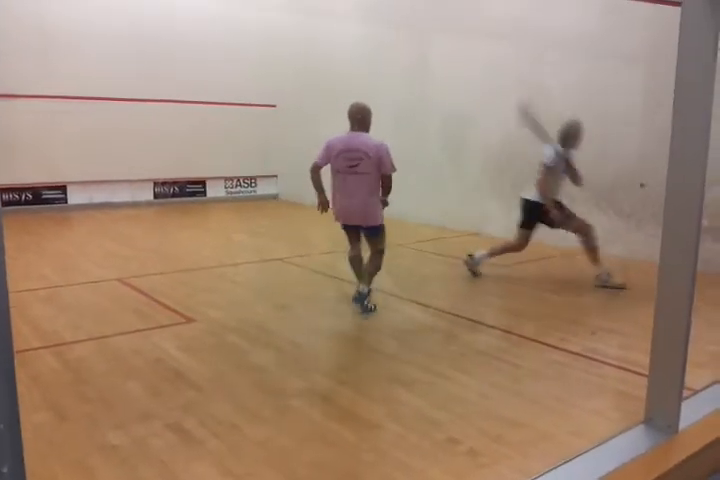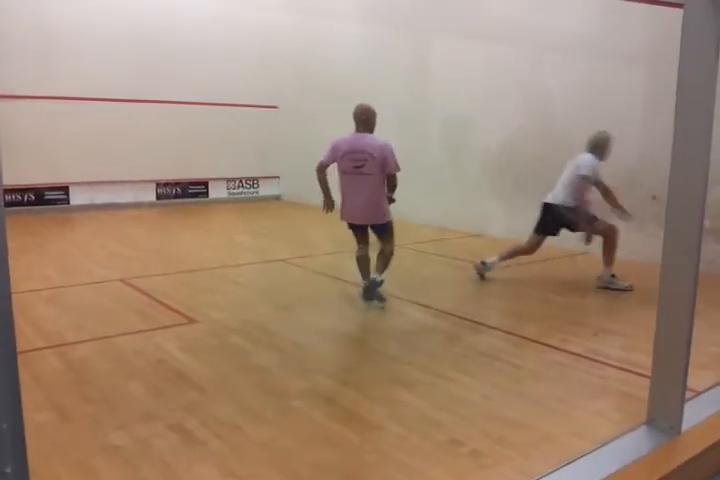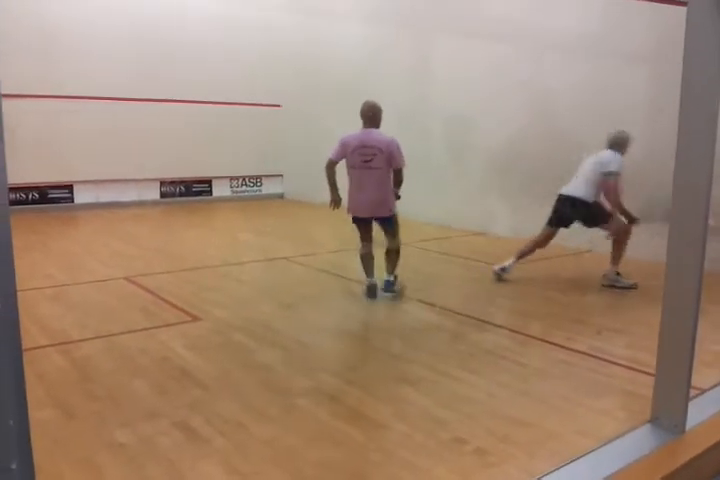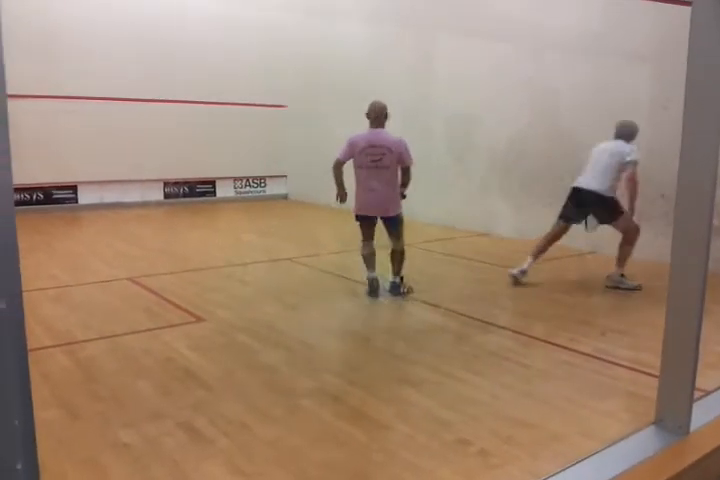
dt=0.1s
person 1, frame 1
left shoulder: (333, 144)
right shoulder: (378, 147)
left elbow: (314, 170)
right elbow: (387, 180)
left wrist: (321, 196)
right wrist: (384, 198)
left hip: (343, 209)
right hip: (370, 211)
left knee: (355, 246)
right knee: (377, 251)
left ankle: (361, 288)
right ankle: (363, 291)
person 1, frame 2
left shoulder: (339, 144)
right shoulder: (383, 147)
left elbow: (320, 169)
right elbow: (392, 179)
left wrist: (327, 196)
right wrist: (390, 194)
left hip: (351, 209)
right hip: (377, 209)
left knee: (362, 246)
right knee: (388, 245)
left ankle: (368, 285)
right ankle: (375, 280)
person 1, frame 3
left shoulder: (347, 141)
right shoulder: (390, 142)
left elbow: (329, 166)
right elbow: (398, 174)
left wrist: (334, 193)
right wrist: (395, 190)
left hip: (358, 203)
right hip: (384, 203)
left knee: (366, 242)
right knee: (393, 240)
left ankle: (370, 283)
right ankle: (390, 279)
person 1, frame 4
left shoulder: (355, 141)
right shoulder: (398, 142)
left elbow: (337, 165)
right elbow: (406, 172)
left wrist: (340, 189)
right wrist: (402, 190)
left hip: (364, 202)
right hip: (390, 202)
left knee: (367, 241)
right knee: (397, 242)
left ankle: (372, 278)
right ankle: (396, 282)
person 2, frame 1
left shoulder: (562, 154)
right shoulder: (554, 152)
left elbow: (577, 181)
right elbow: (540, 182)
left wrist: (568, 161)
right wrist: (552, 211)
left hip: (533, 201)
right hip: (537, 203)
left knee: (519, 244)
right knee: (585, 230)
left ankle: (477, 258)
right ankle: (602, 276)
person 2, frame 2
left shoulder: (586, 162)
right shoulder: (590, 162)
left elbow: (604, 190)
right elbow: (580, 194)
left wrist: (619, 208)
right wrist: (587, 225)
left hip: (553, 205)
right hip: (562, 208)
left knee: (530, 246)
right knee: (610, 231)
left ankle: (489, 264)
right ankle: (607, 277)
person 2, frame 3
left shoulder: (598, 157)
right shoulder: (615, 160)
left elbow: (606, 190)
right elbow: (611, 190)
left wrist: (627, 214)
right wrist: (625, 215)
left hip: (565, 198)
right hip: (583, 202)
left knee: (542, 239)
right knee: (623, 230)
left ankle: (506, 266)
right ankle: (611, 275)
person 2, frame 4
left shoulder: (600, 147)
right shoulder: (630, 150)
right elbow: (631, 178)
right wrist: (630, 209)
left hip: (579, 190)
right hip: (600, 195)
left knee: (554, 234)
right knee: (632, 230)
left ankle: (524, 268)
right ankle: (616, 276)
